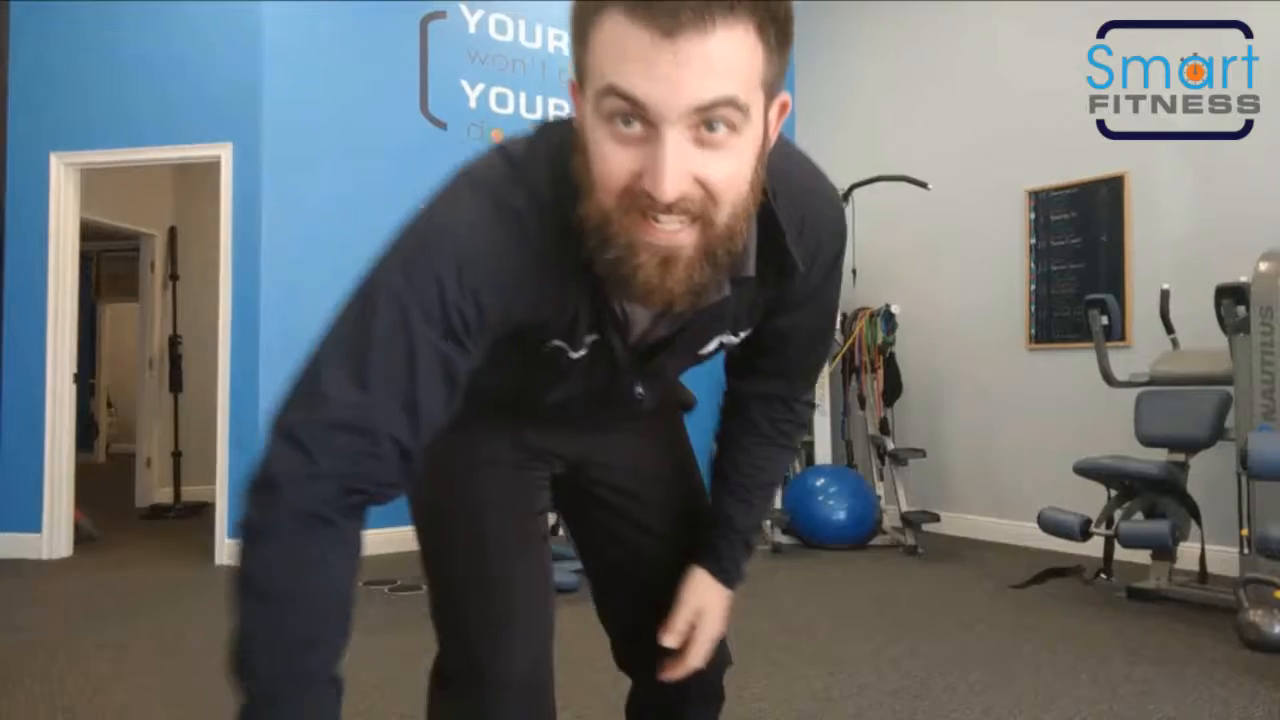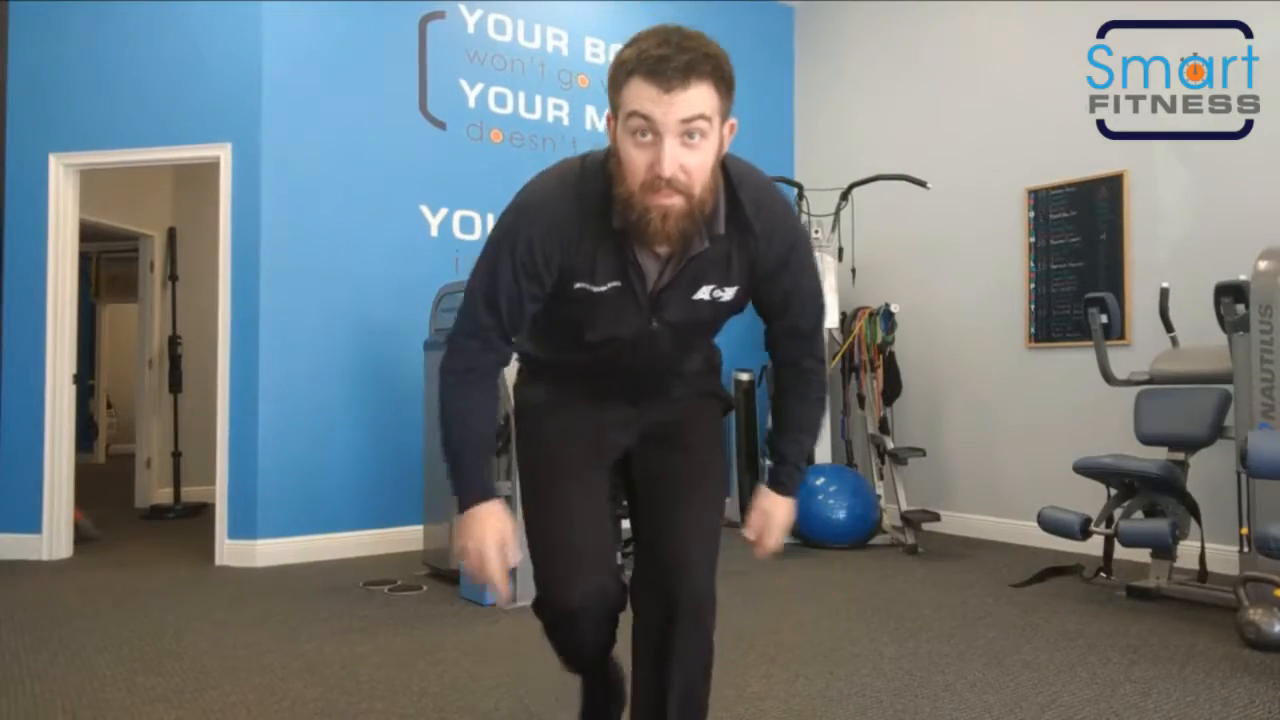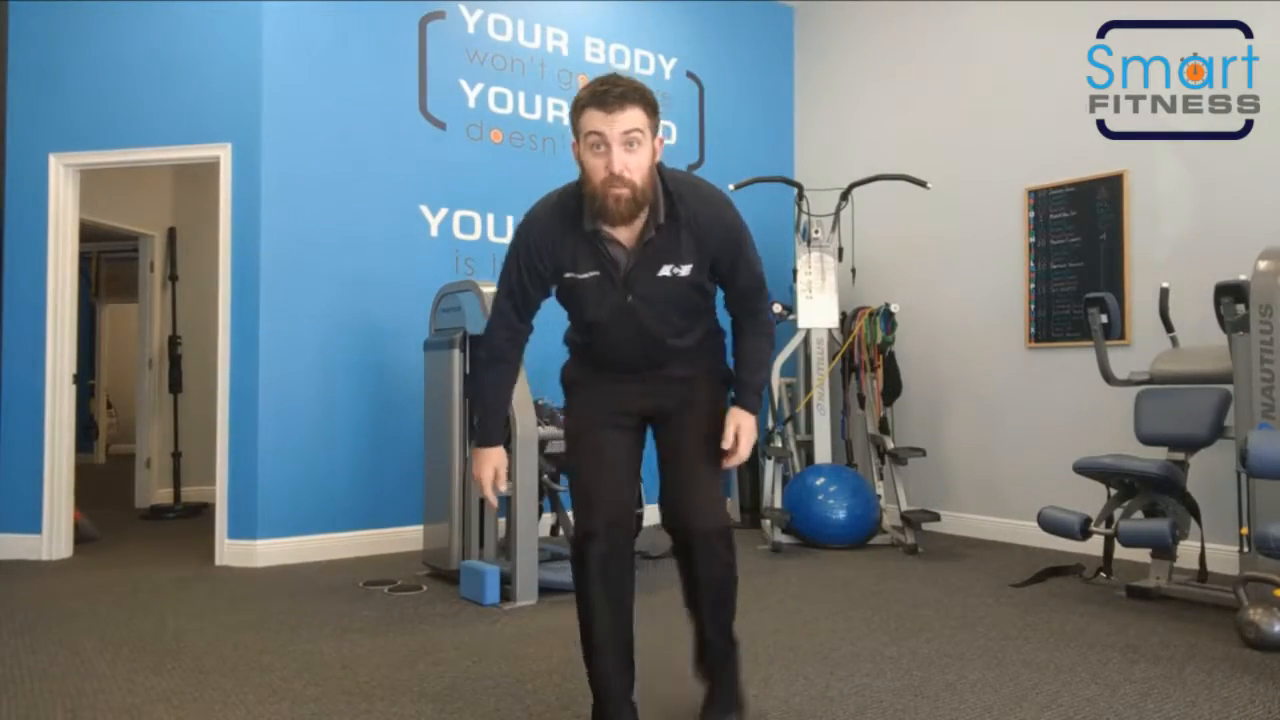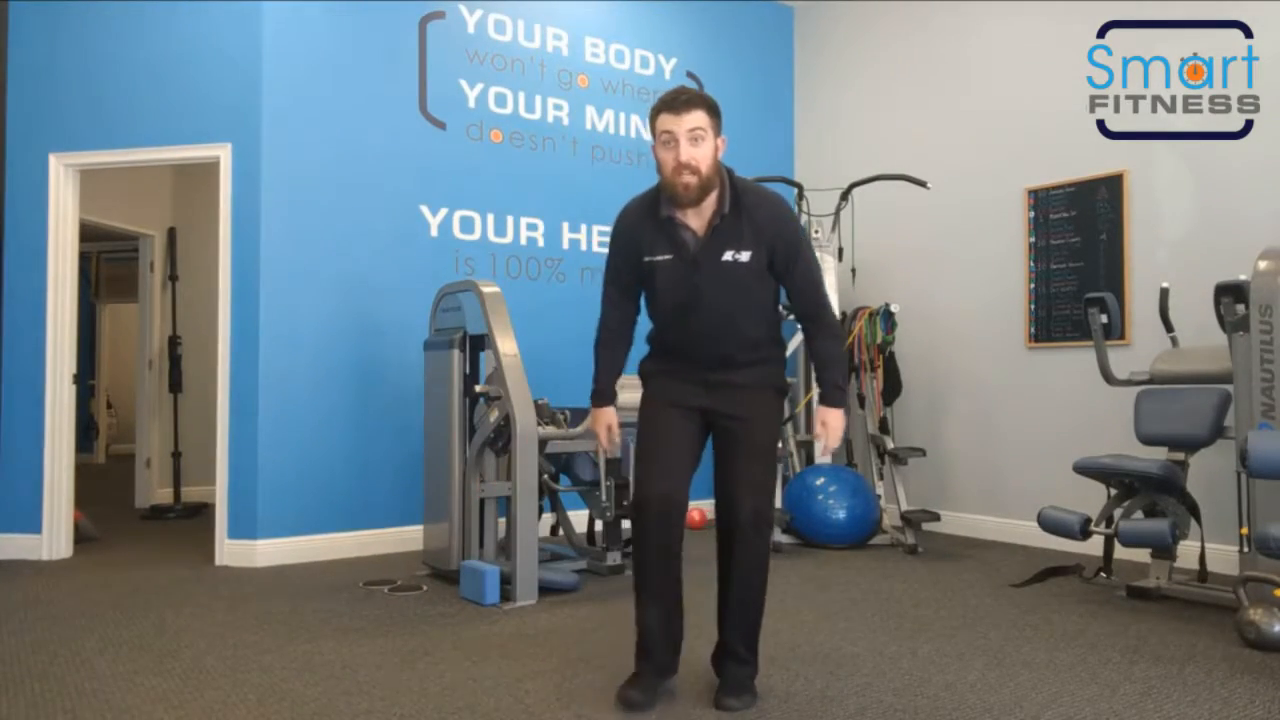
dt=0.7s
person 1, frame 1
left shoulder: (804, 220)
right shoulder: (485, 222)
left elbow: (771, 401)
right elbow: (318, 477)
left wrist: (722, 563)
left hip: (630, 415)
right hip: (477, 417)
left knee: (686, 662)
person 1, frame 2
left shoulder: (765, 218)
right shoulder: (549, 208)
left elbow: (799, 350)
right elbow: (476, 347)
left wrist: (782, 478)
right wrist: (477, 495)
left hip: (681, 403)
right hip: (565, 400)
left knee: (681, 597)
right knee: (575, 596)
person 1, frame 3
left shoulder: (706, 210)
right shoulder: (547, 226)
left elbow: (752, 309)
right elbow: (506, 331)
left wrist: (746, 401)
right wrist: (488, 436)
left hip: (691, 379)
right hip: (600, 383)
left knee: (700, 526)
right knee: (601, 535)
person 1, frame 4
left shoulder: (765, 213)
right shoulder: (639, 222)
left elbow: (814, 308)
right elbow: (620, 311)
left wrist: (832, 396)
right wrist: (603, 396)
left hip: (749, 384)
right hip: (673, 385)
left knee: (747, 524)
right knee: (655, 516)
left ankle: (735, 666)
right ankle: (655, 663)
